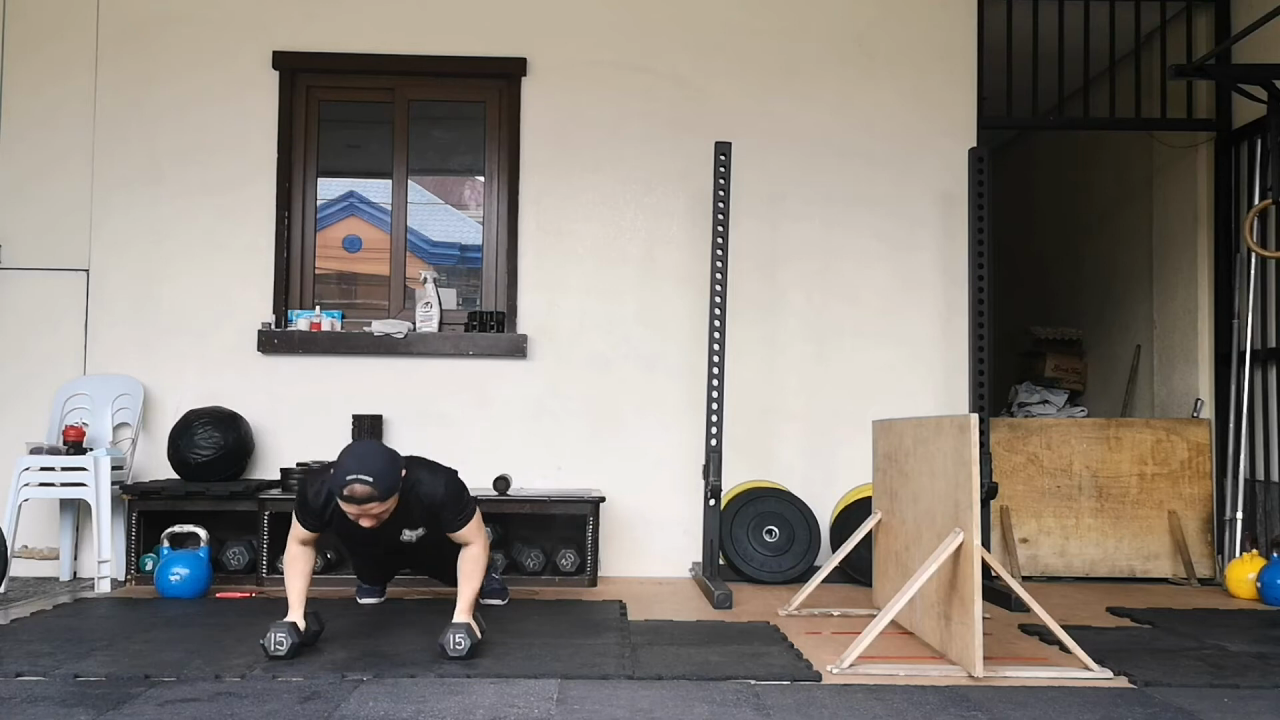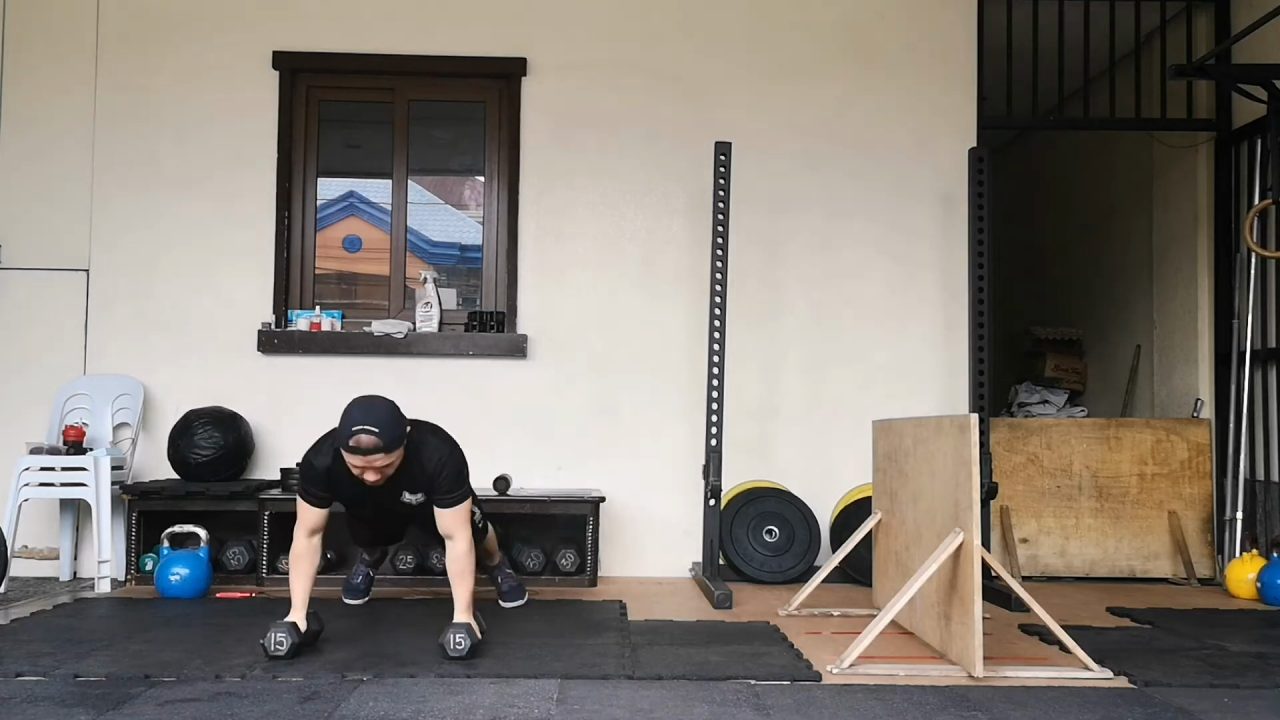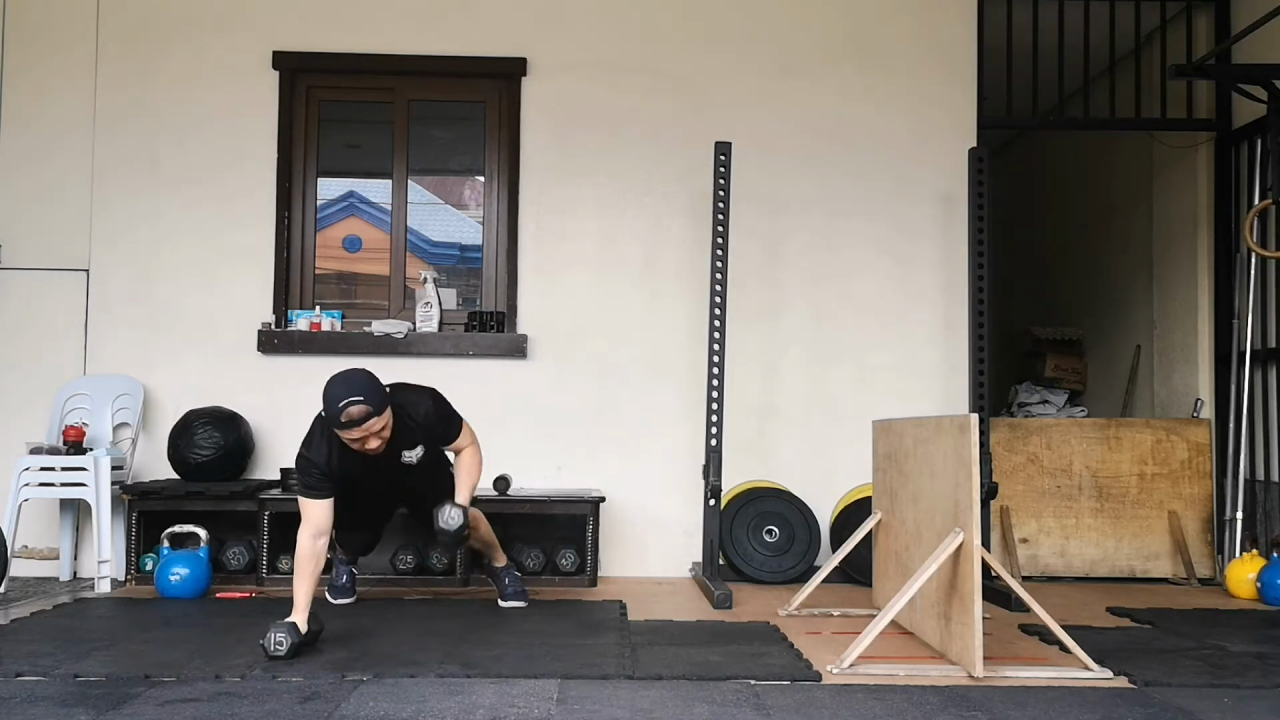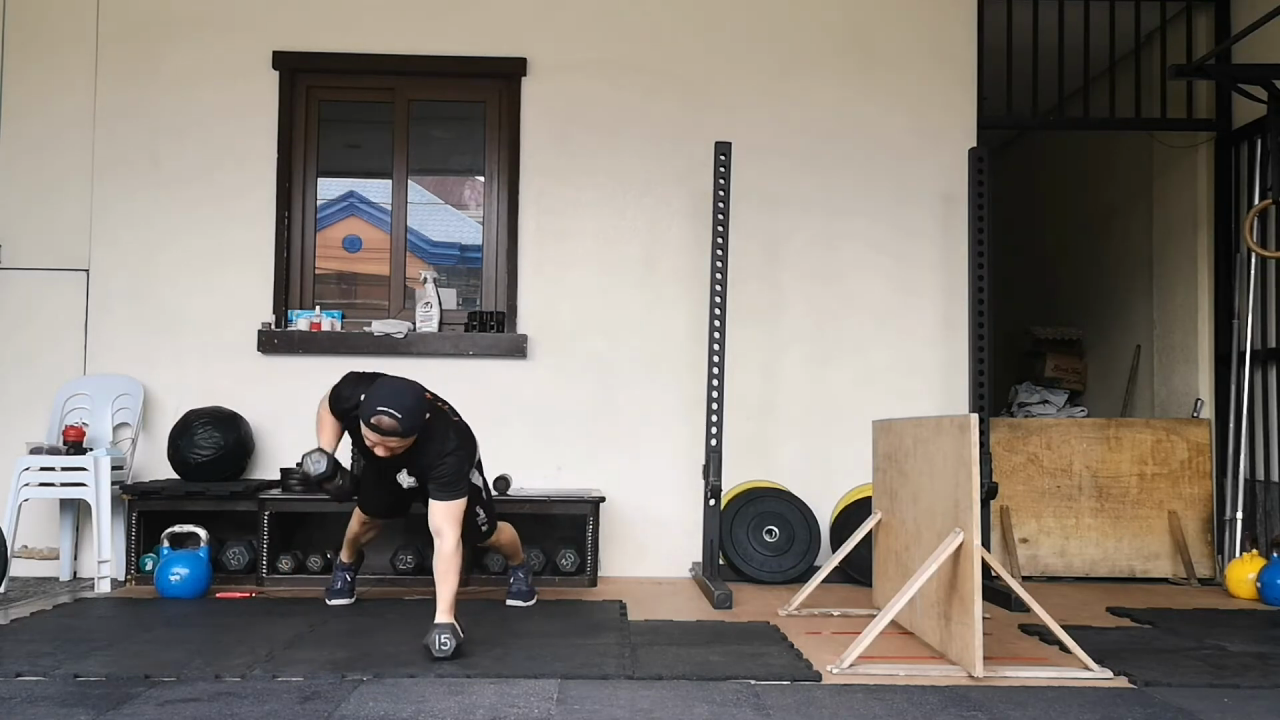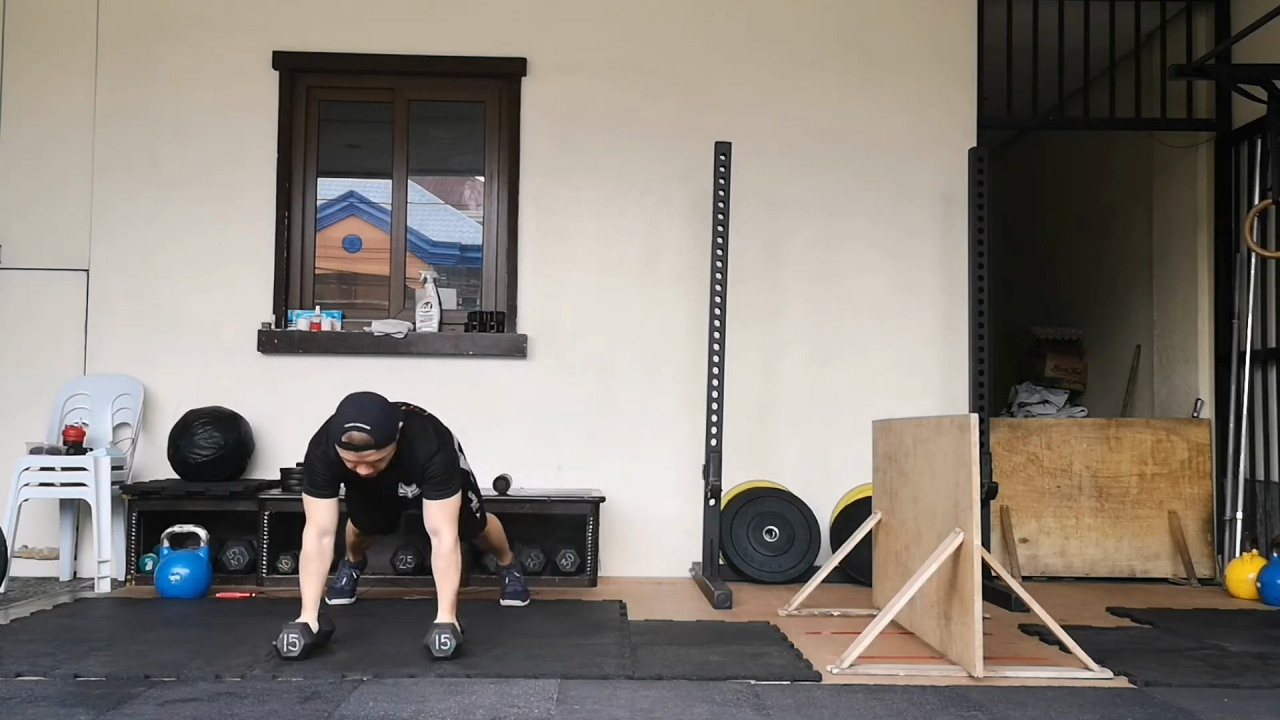
dt=1s
person 1, frame 1
left shoulder: (436, 487)
right shoulder: (319, 493)
left elbow: (474, 542)
right elbow: (300, 544)
left wrist: (463, 614)
right wrist: (295, 613)
left hip: (432, 544)
left ankle: (485, 573)
person 1, frame 2
left shoulder: (439, 455)
right shoulder: (322, 460)
left elbow: (456, 537)
right elbow: (308, 534)
left wrist: (463, 615)
right wrist: (298, 612)
left hip: (432, 503)
left ankle: (496, 565)
right ankle: (369, 559)
person 1, frame 3
left shoulder: (421, 405)
right shoulder: (316, 453)
left elbow: (468, 448)
right elbow: (314, 535)
left wrist: (460, 504)
right wrist: (299, 615)
left hip: (422, 473)
left knee: (465, 520)
left ankle: (500, 566)
right ankle: (344, 560)
person 1, frame 4
left shoulder: (449, 448)
right shoulder: (354, 396)
left elbow: (445, 536)
right elbow: (329, 407)
left wrist: (445, 616)
left hip: (449, 463)
left knee: (484, 535)
right knee: (369, 515)
left ankle: (519, 566)
right ankle: (346, 563)
person 1, frame 5
left shoulder: (432, 447)
right shoulder: (323, 450)
left elbow: (443, 535)
right elbow: (319, 535)
left wrist: (446, 616)
right wrist: (308, 615)
left hip: (432, 466)
left knee: (473, 526)
left ankle: (508, 566)
right ankle: (352, 564)
